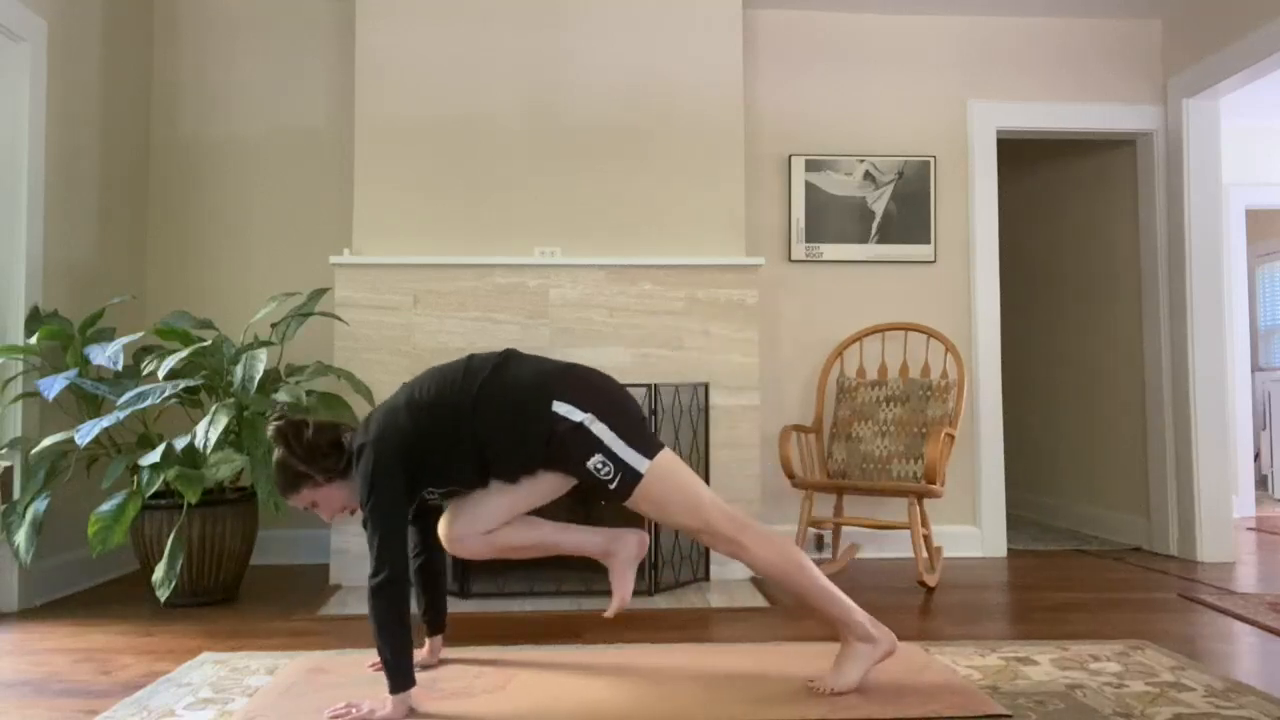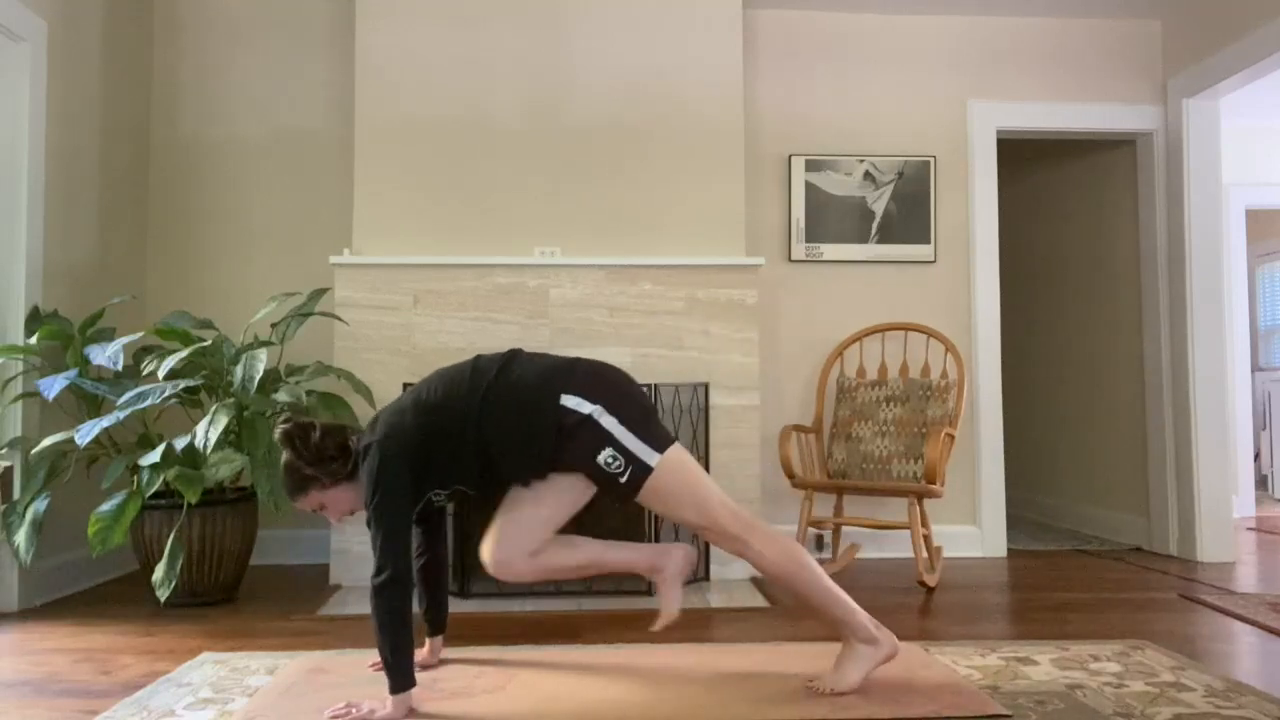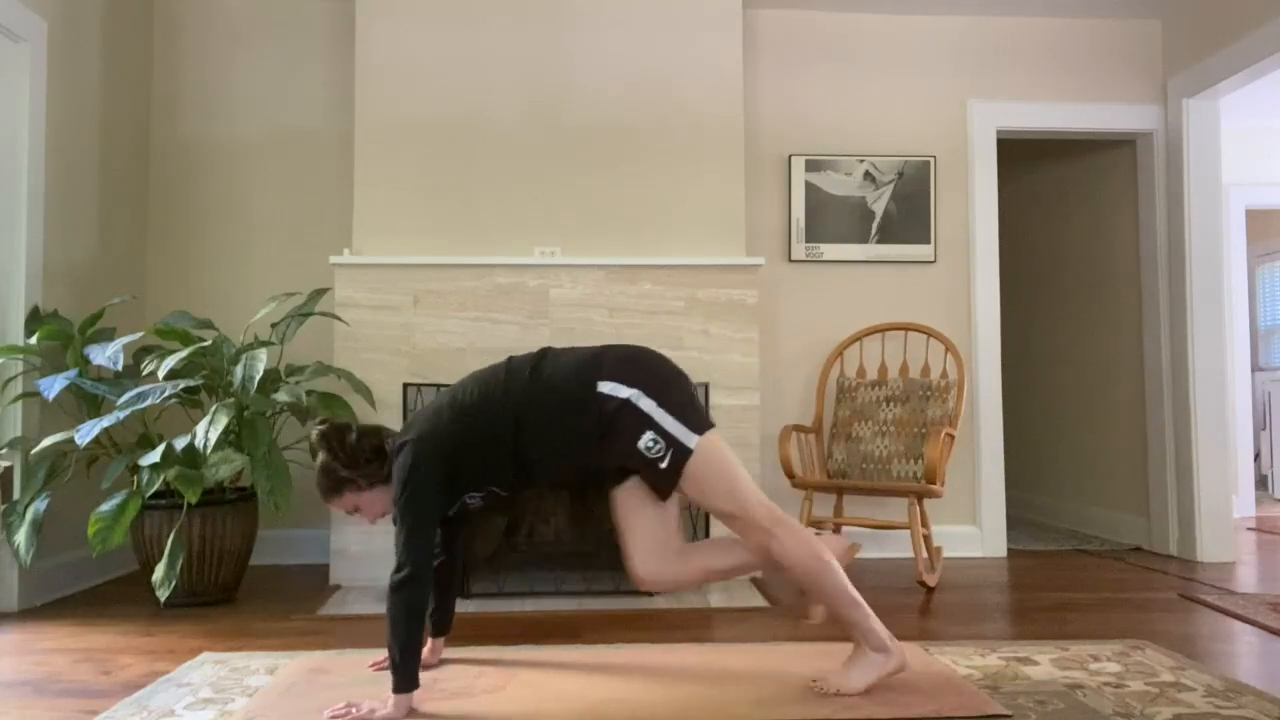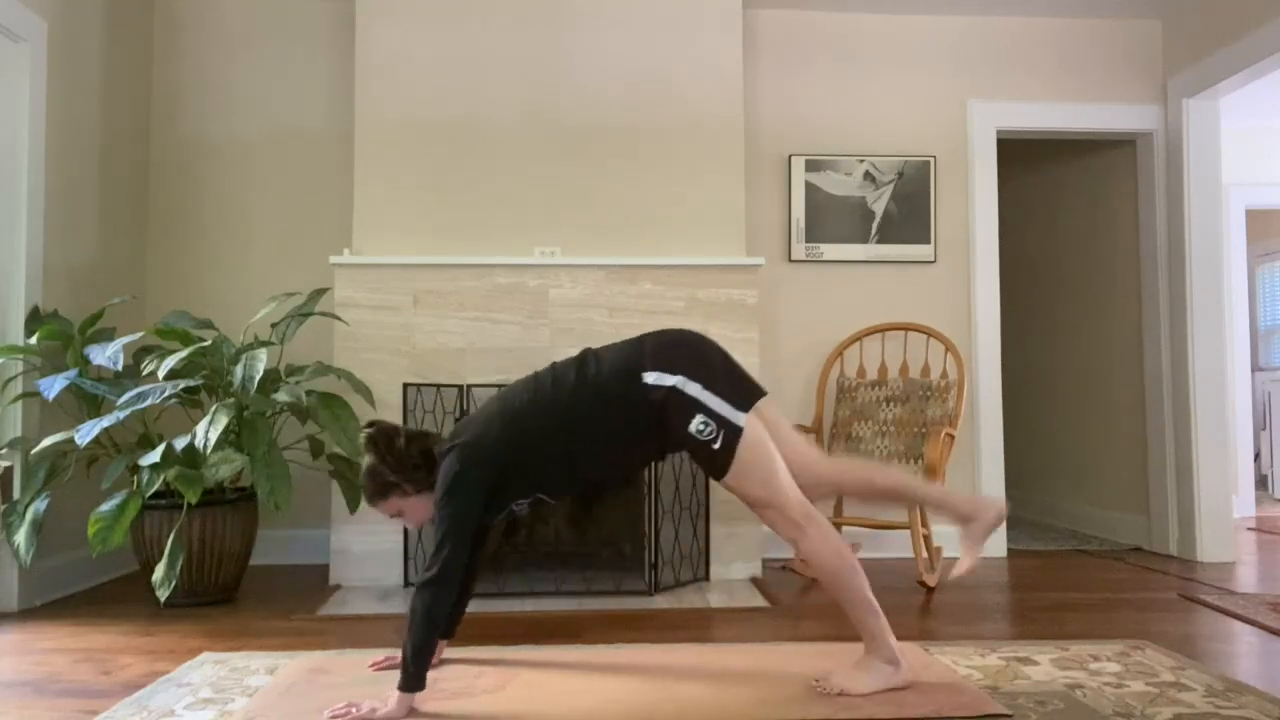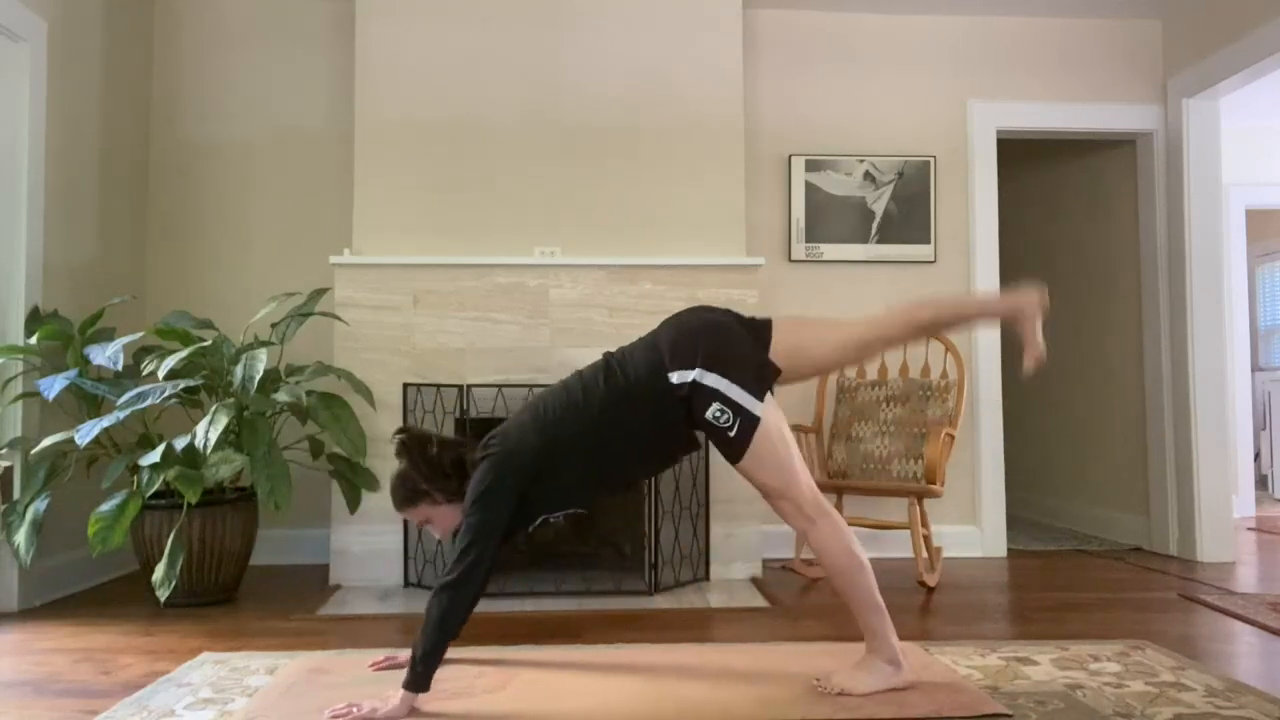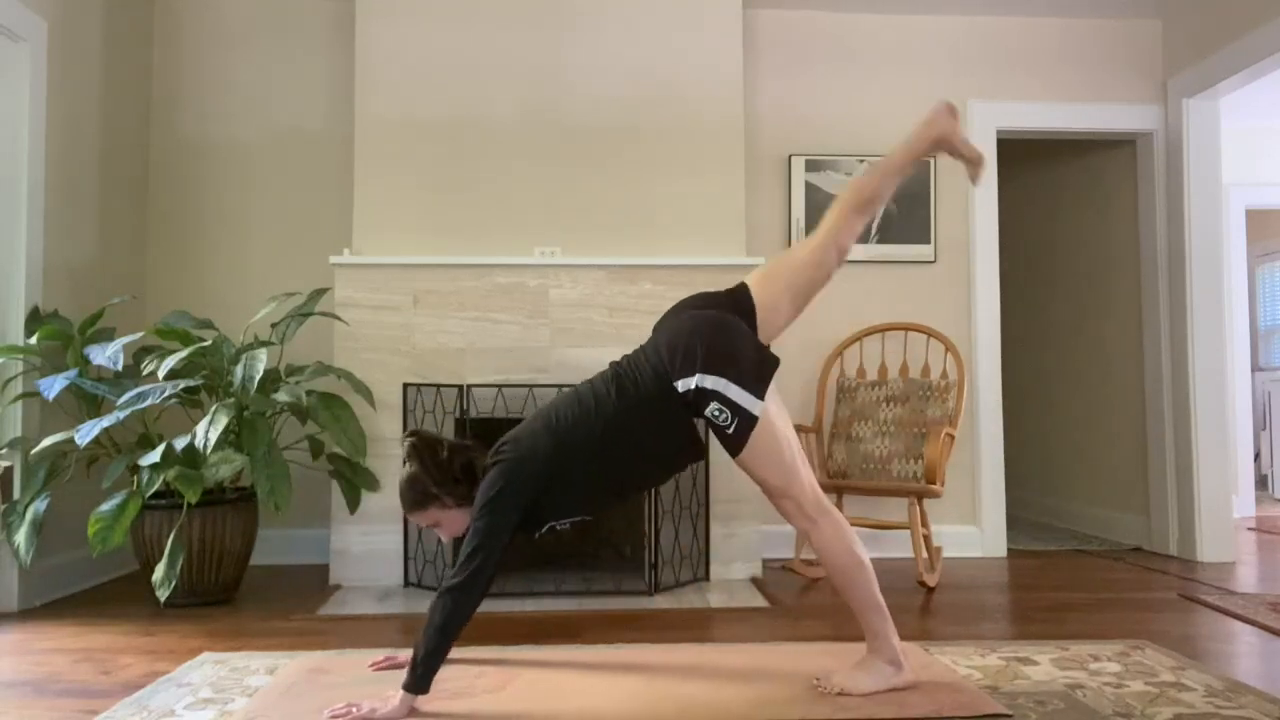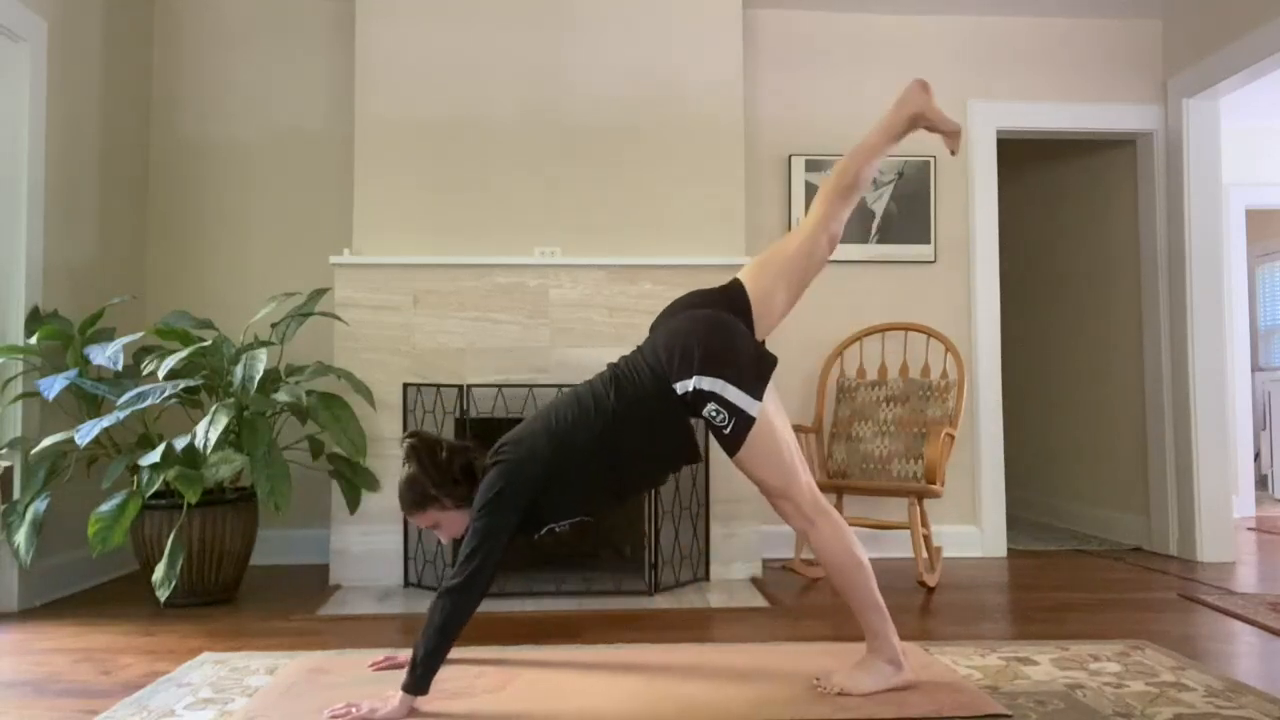
dt=0.2s
person 1, frame 1
left shoulder: (375, 456)
right shoulder: (394, 448)
left elbow: (387, 574)
right elbow: (424, 540)
right wrist: (433, 639)
left hip: (570, 412)
right hip: (555, 423)
left knee: (719, 525)
right knee: (460, 530)
left ankle: (863, 634)
right ankle: (611, 545)
person 1, frame 2
left shoulder: (381, 460)
right shoulder: (403, 453)
left elbow: (390, 575)
right elbow: (427, 543)
right wrist: (432, 639)
left hip: (583, 406)
right hip: (569, 420)
left knee: (726, 524)
right knee: (506, 557)
left ankle: (866, 637)
right ankle: (657, 561)
person 1, frame 3
left shoulder: (414, 461)
right shoulder: (429, 459)
left elbow: (410, 574)
right elbow: (444, 548)
right wrist: (434, 639)
left hip: (620, 394)
right hip: (614, 404)
left knee: (756, 520)
right knee: (655, 570)
left ankle: (876, 646)
right ankle: (814, 558)
person 1, frame 4
left shoulder: (463, 468)
right shoulder: (468, 461)
left elbow: (439, 576)
right elbow: (465, 560)
right wrist: (429, 643)
left hip: (668, 378)
right hip: (667, 382)
left knee: (793, 515)
right knee: (816, 469)
left ankle: (884, 656)
right ankle: (967, 506)
person 1, frame 5
left shoulder: (496, 475)
right shoulder: (492, 465)
left elbow: (460, 591)
right elbow: (464, 588)
right wrist: (425, 646)
left hip: (691, 370)
right hip: (689, 359)
left knee: (808, 513)
right knee: (864, 339)
left ankle: (886, 657)
right ankle: (1008, 306)
person 1, frame 6
left shoulder: (504, 487)
right shoulder: (494, 475)
left elbow: (464, 583)
right elbow: (468, 574)
right wrist: (427, 651)
left hip: (698, 370)
right hip: (695, 348)
left knee: (807, 509)
right knee: (831, 242)
left ankle: (888, 659)
right ankle: (933, 133)
person 1, frame 7
left shoulder: (505, 480)
right shoulder: (501, 474)
left elbow: (465, 585)
right elbow: (465, 577)
right wrist: (423, 643)
left hip: (699, 366)
right hip: (692, 340)
left knee: (803, 508)
right knee: (819, 228)
left ankle: (886, 659)
right ankle: (911, 112)
